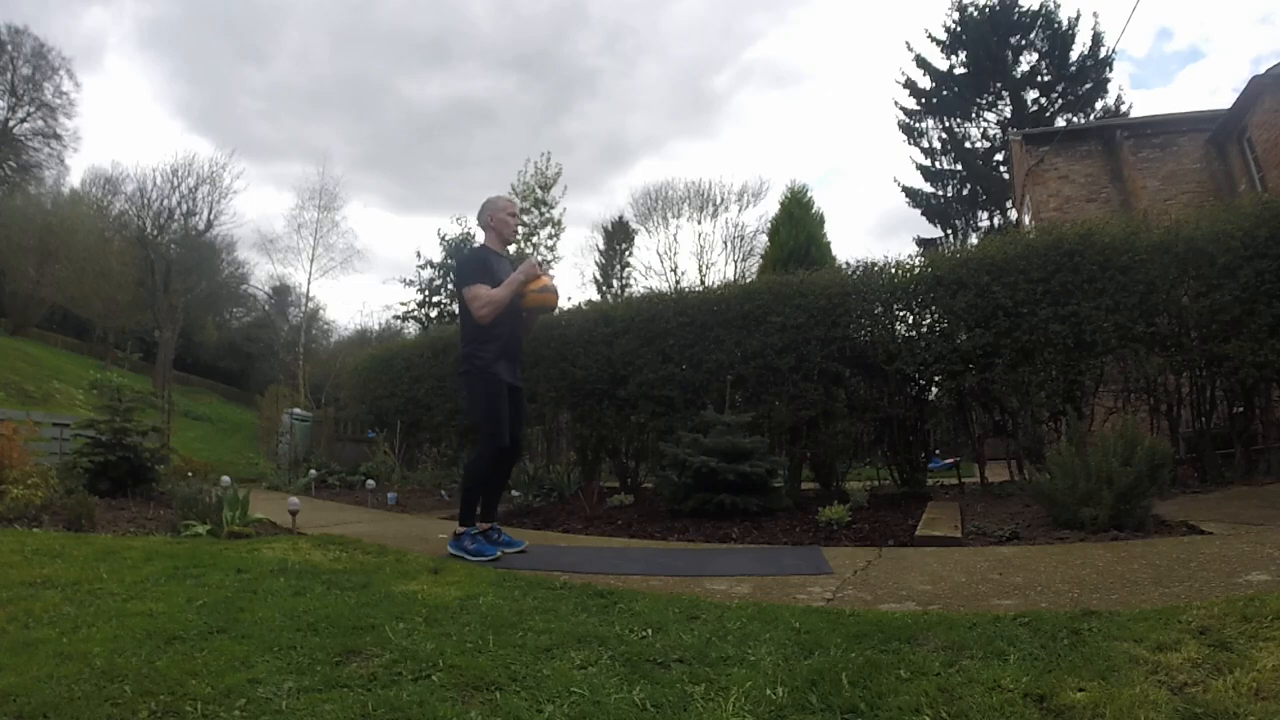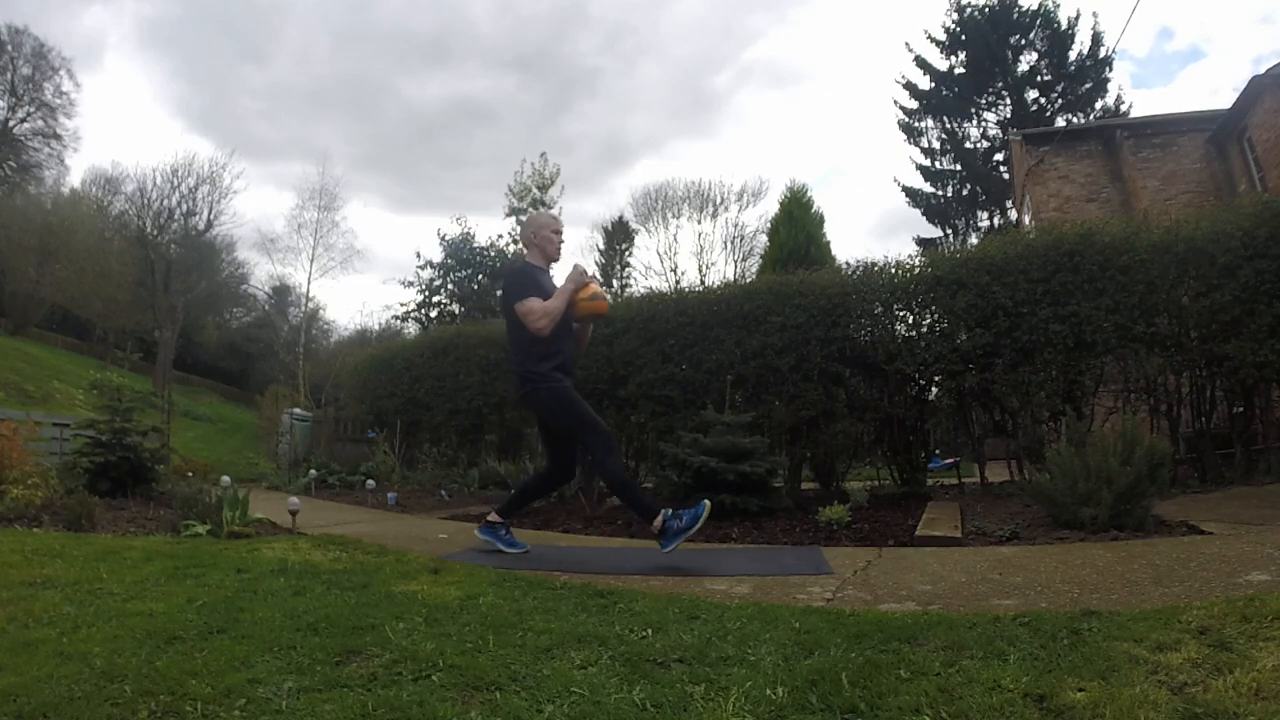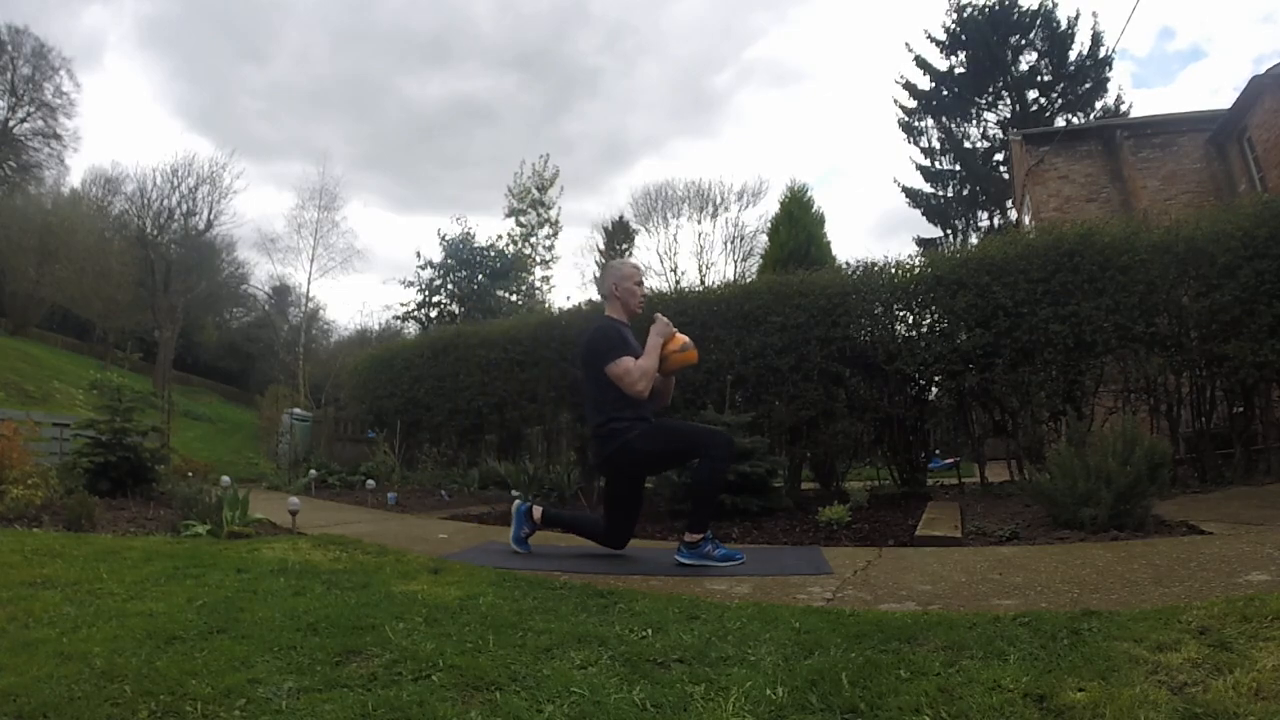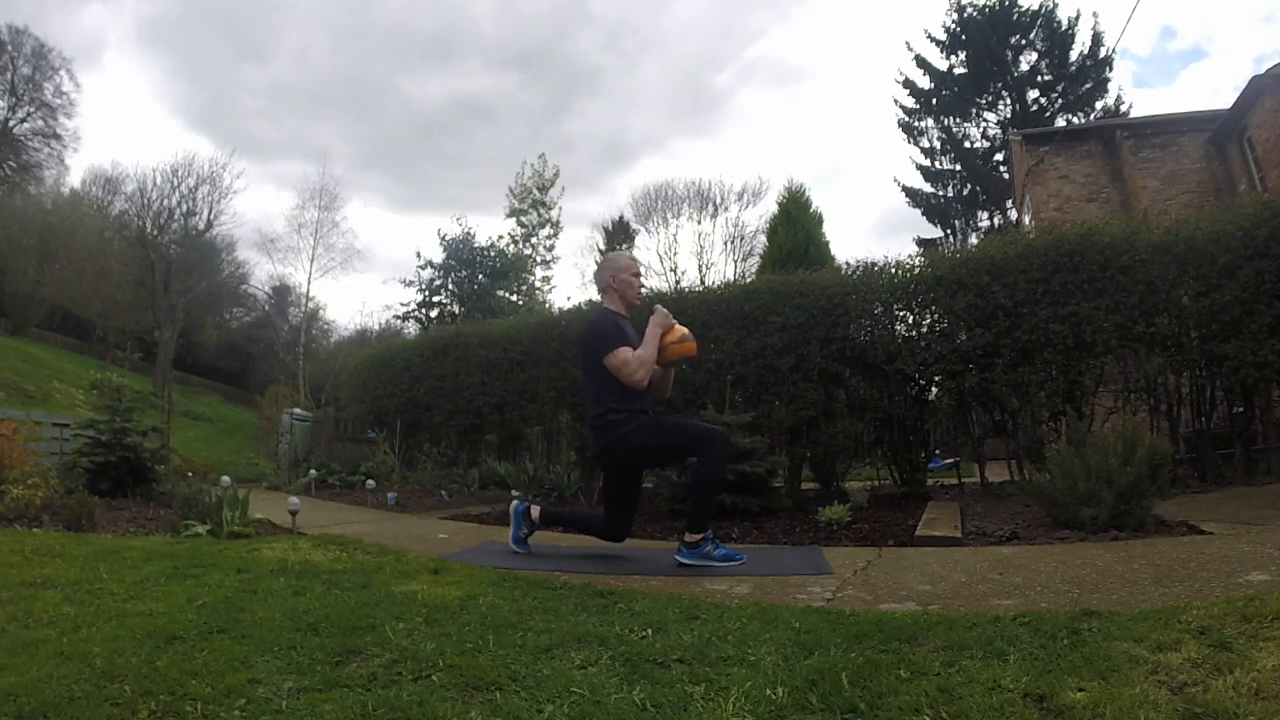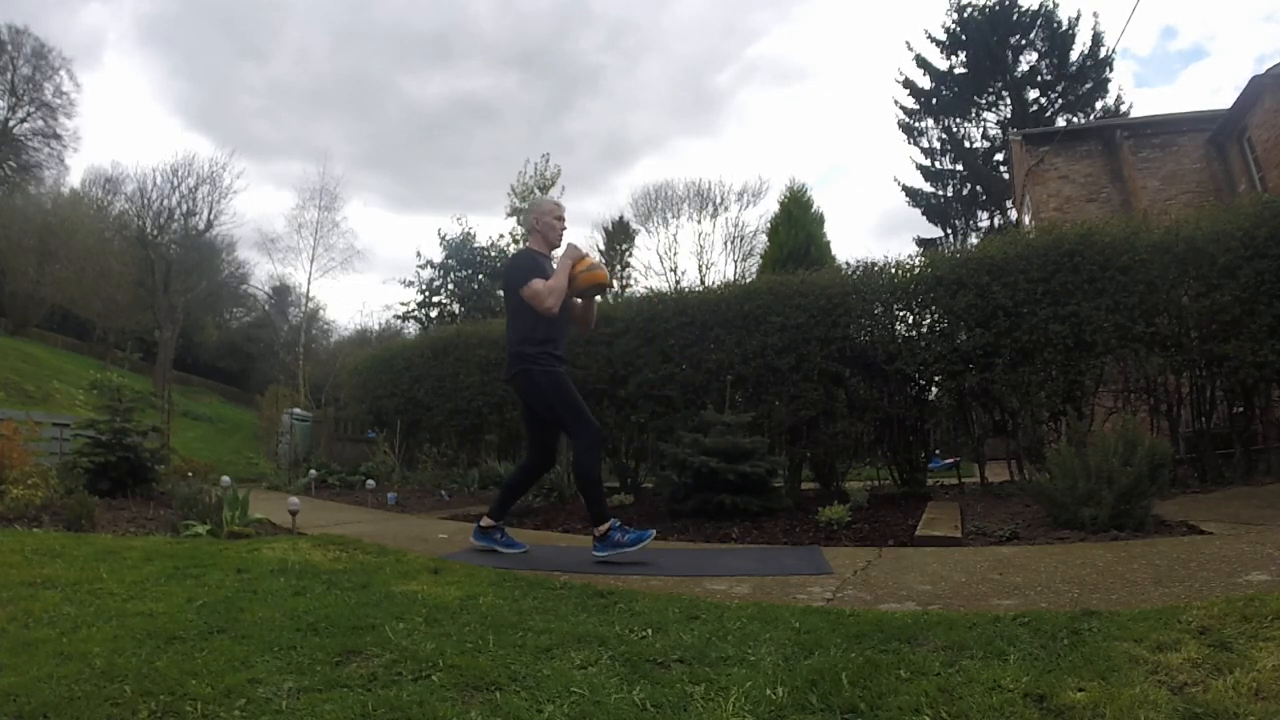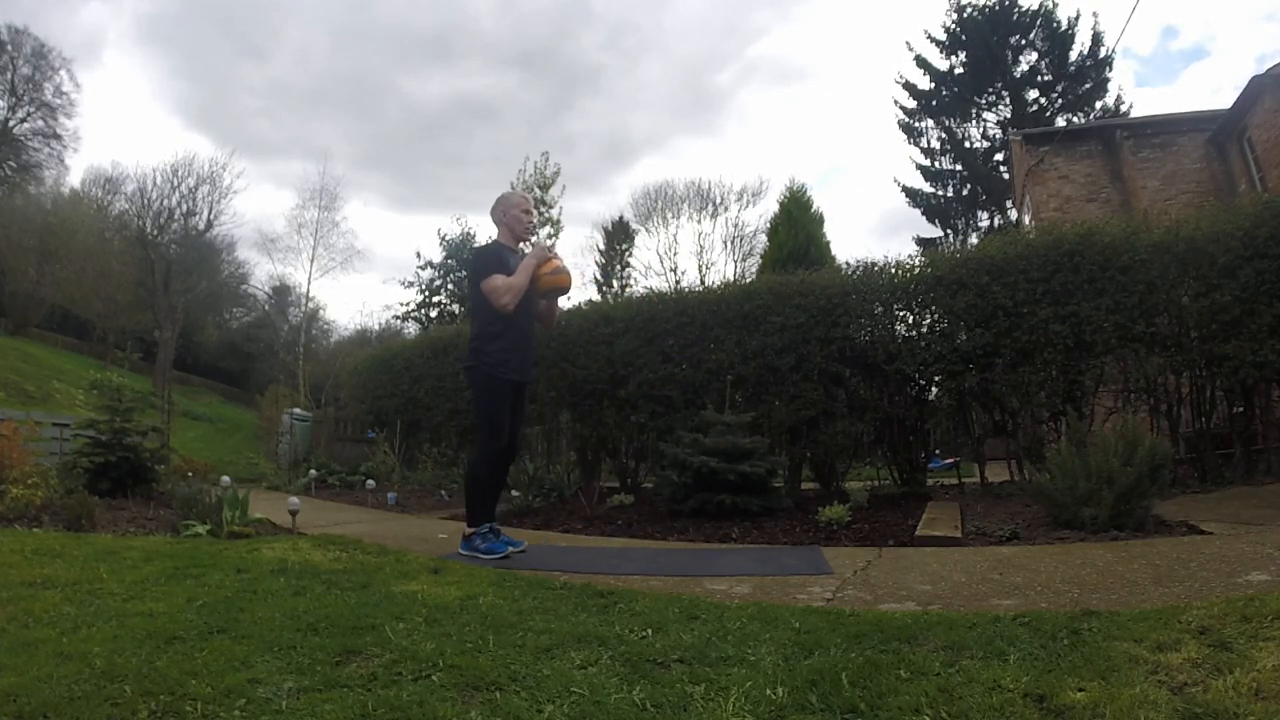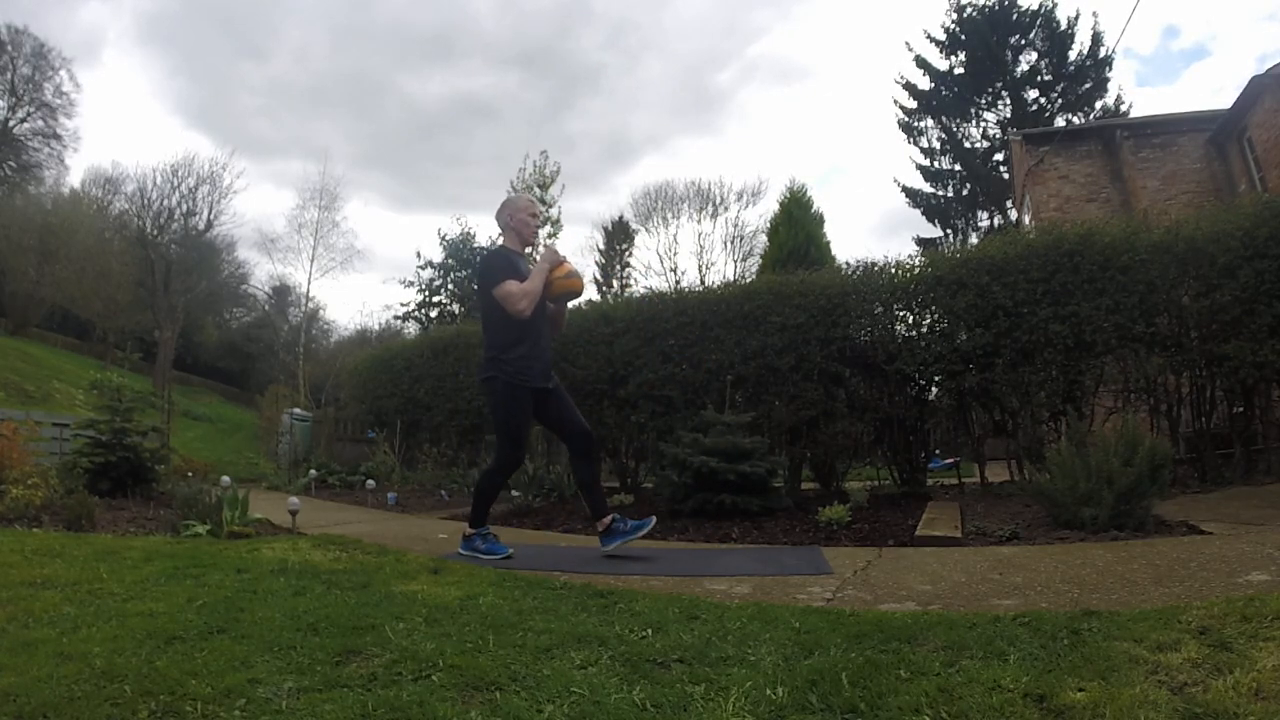
dt=0.5s
person 1, frame 1
left shoulder: (509, 266)
right shoulder: (474, 260)
left elbow: (520, 326)
right elbow: (482, 310)
right wrist: (520, 277)
left hip: (509, 370)
right hip: (484, 367)
left knee: (509, 449)
right knee: (493, 446)
left ankle: (486, 527)
right ankle: (464, 531)
person 1, frame 2
left shoulder: (545, 283)
right shoulder: (520, 278)
left elbow: (575, 343)
right elbow: (540, 323)
right wrist: (569, 287)
left hip: (552, 384)
right hip: (541, 382)
left knee: (561, 467)
right knee: (601, 442)
left ankle: (495, 522)
right ankle: (663, 524)
person 1, frame 3
left shoulder: (624, 335)
right shoulder: (604, 334)
left elbow: (660, 399)
right elbow: (638, 387)
right wrist: (656, 339)
left hip: (627, 443)
right hip: (622, 439)
left knee: (615, 536)
right knee: (717, 444)
left ankle: (532, 515)
right ankle: (694, 542)
person 1, frame 4
left shoulder: (625, 329)
right shoulder: (602, 326)
left elbow: (660, 390)
right elbow: (637, 376)
right wrist: (655, 329)
left hip: (624, 435)
right hip: (621, 432)
left knee: (614, 529)
right knee: (714, 441)
left ankle: (529, 515)
right ankle: (695, 542)
person 1, frame 5
left shoulder: (550, 268)
right shoulder: (521, 262)
left elbow: (584, 322)
right elbow: (548, 303)
right wrist: (566, 262)
left hip: (544, 370)
right hip: (535, 367)
left knee: (540, 459)
right knee: (588, 435)
left ankle: (488, 526)
right ankle: (605, 531)
person 1, frame 6
left shoulder: (523, 262)
right shoulder: (487, 256)
left elbow: (547, 319)
right elbow: (505, 299)
right wrist: (531, 261)
left hip: (516, 370)
right hip: (490, 367)
left knee: (506, 449)
right knee: (492, 448)
left ankle: (487, 526)
right ankle: (473, 533)
person 1, frame 7
left shoulder: (529, 266)
right shoulder: (495, 262)
left elbow: (553, 325)
right elbow: (520, 305)
right wrist: (544, 265)
left hip: (540, 377)
right hip: (510, 377)
left knee: (582, 439)
right knee: (510, 457)
left ankle: (606, 525)
right ankle: (474, 533)
